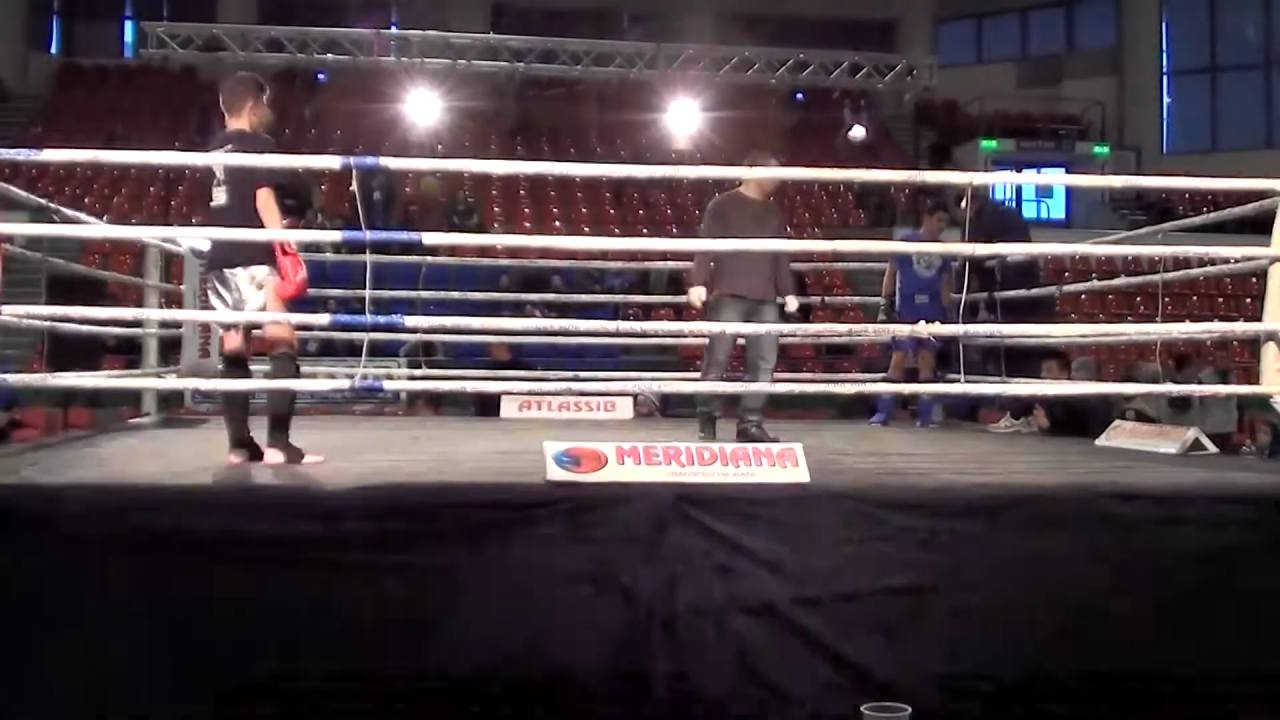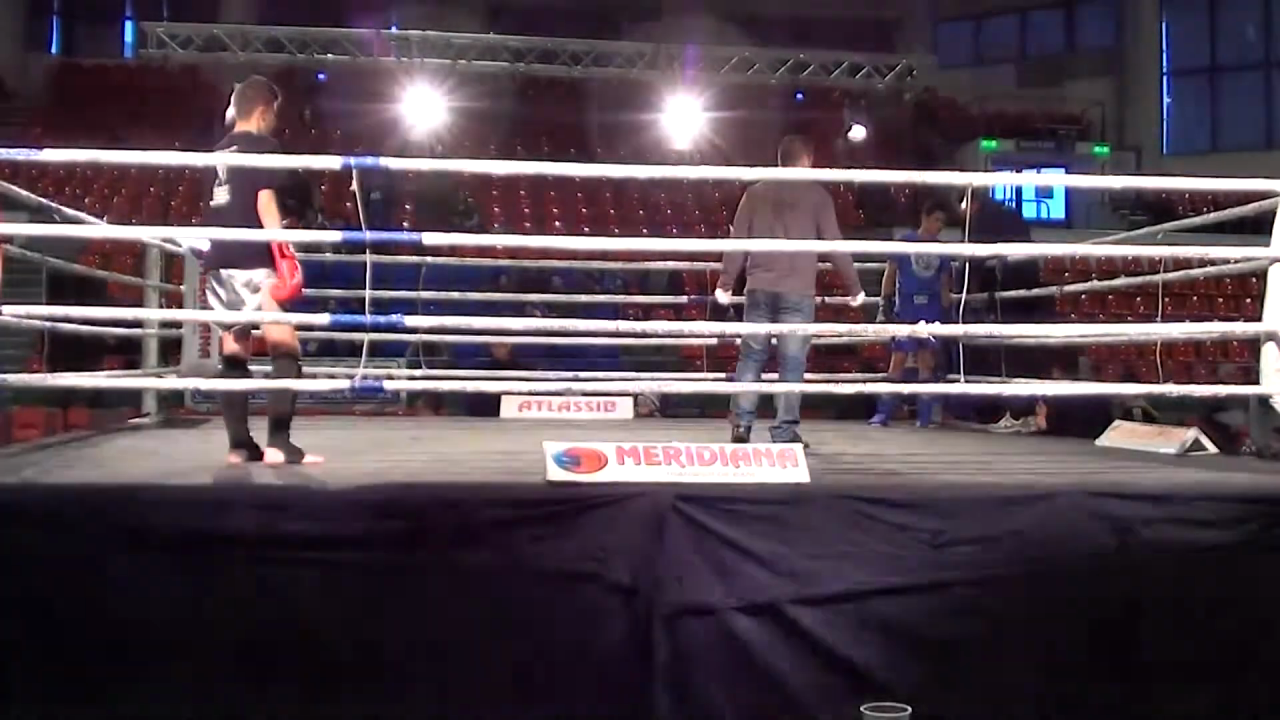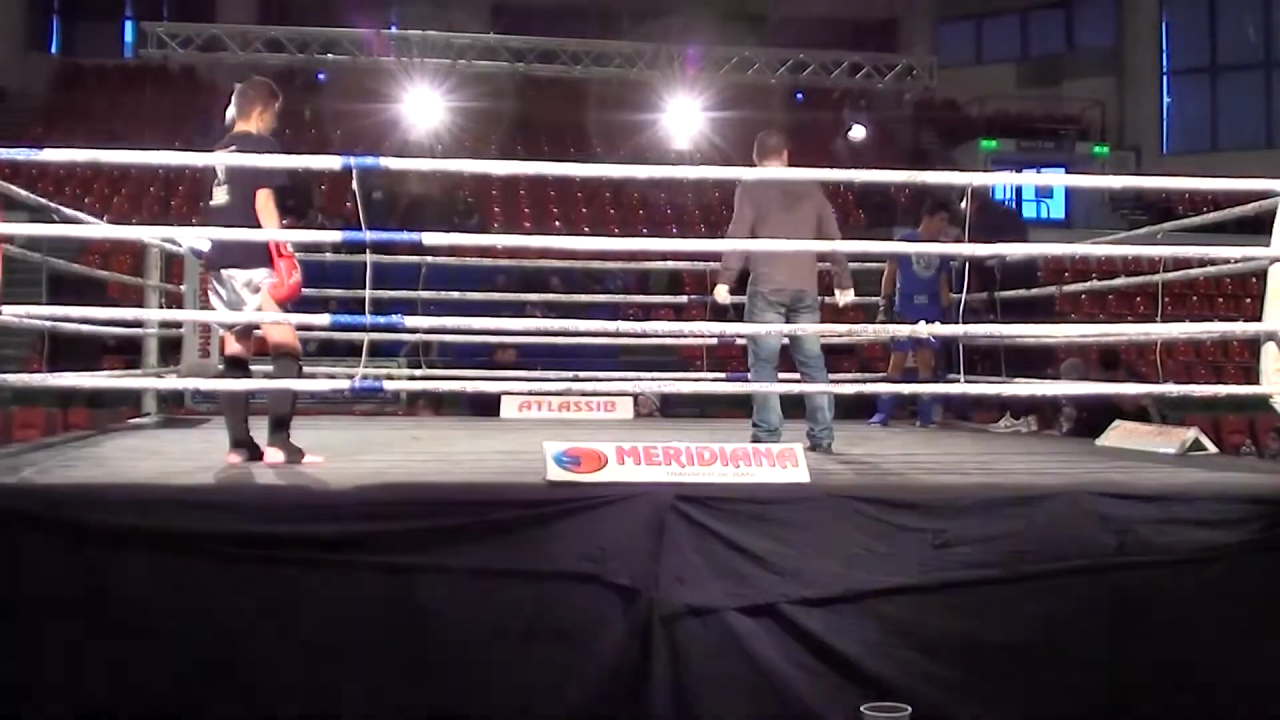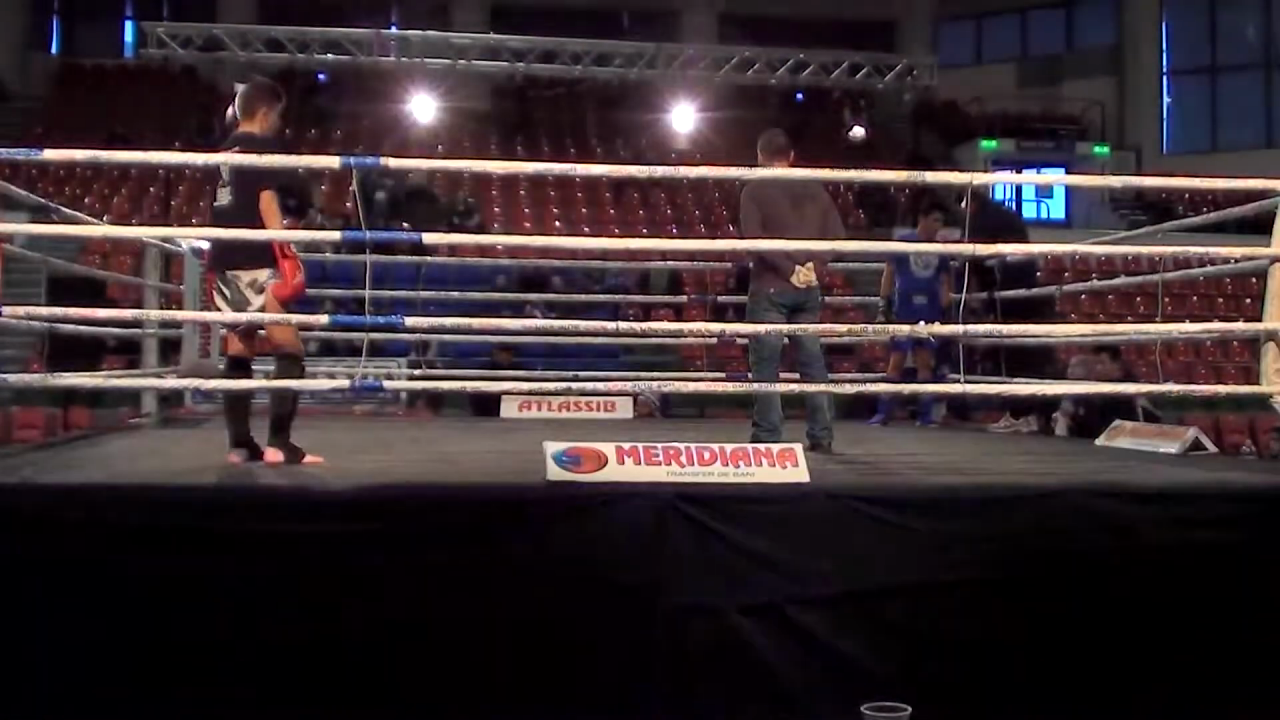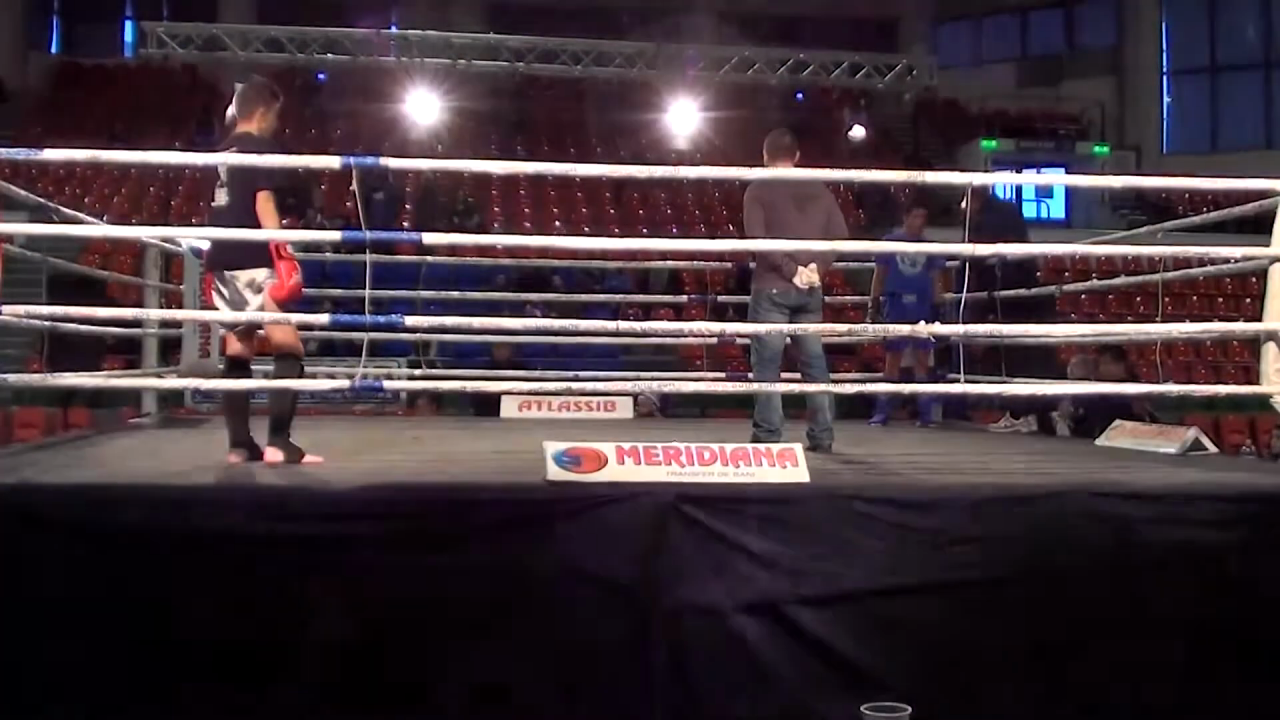
dt=1s
person 1, frame 1
left shoulder: (213, 153)
right shoulder: (259, 144)
left elbow: (212, 209)
right elbow: (264, 199)
left hip: (220, 261)
right hip: (253, 259)
left knee: (234, 351)
right knee: (283, 346)
left ankle: (239, 442)
right ankle: (278, 443)
person 1, frame 2
left shoulder: (217, 154)
right shoulder: (263, 146)
left elbow: (210, 212)
right elbow: (265, 201)
right wrist: (284, 254)
left hip: (219, 263)
right hip: (253, 262)
left knee: (234, 353)
right knee: (285, 347)
left ankle: (239, 444)
right ankle: (278, 443)
person 1, frame 3
left shoulder: (218, 153)
right shoulder: (262, 146)
left elbow: (216, 209)
right elbow: (263, 201)
right wrist: (283, 254)
left hip: (220, 262)
right hip: (252, 261)
left knee: (236, 352)
right knee: (286, 347)
left ankle: (239, 443)
right ankle: (279, 442)
person 1, frame 4
left shoulder: (222, 154)
right shoulder: (263, 147)
left elbow: (220, 210)
right elbow: (267, 202)
right wrist: (287, 255)
left hip: (224, 262)
right hip: (255, 261)
left knee: (238, 352)
right knee: (289, 349)
left ankle: (239, 444)
right ankle: (278, 443)
person 1, frame 5
left shoulder: (220, 154)
right shoulder: (261, 147)
left elbow: (220, 210)
right elbow: (264, 203)
right wrist: (283, 255)
left hip: (222, 262)
right hip: (252, 261)
left knee: (238, 353)
right knee: (289, 348)
left ankle: (239, 444)
right ankle: (278, 442)
person 2, frame 1
left shoulder: (772, 212)
right shoulder: (723, 205)
left elbow: (780, 256)
left wrist: (787, 291)
right wrist: (698, 282)
left hip: (765, 299)
right hip: (730, 295)
left knee: (764, 363)
right knee: (717, 358)
left ankle: (750, 423)
right ankle: (707, 418)
person 2, frame 2
left shoulder: (755, 192)
right shoulder: (817, 195)
left elbow: (738, 241)
right elbow: (835, 245)
left wrist: (725, 283)
right wrist: (854, 287)
left hip: (759, 288)
right hip: (798, 291)
left knee: (751, 356)
right knee: (792, 362)
left ankle: (741, 423)
right ankle: (785, 432)
person 2, frame 3
left shoulder: (750, 189)
right shoulder: (811, 189)
left elbow: (738, 236)
right elbow: (832, 237)
left wrist: (725, 279)
right wrist: (843, 281)
left hip: (767, 288)
right hip: (805, 289)
left knee: (764, 364)
right knee: (812, 363)
left ankle: (766, 435)
right ankle: (822, 435)
person 2, frame 4
left shoulder: (754, 190)
right shoulder: (815, 189)
left elbow: (755, 237)
right elbow: (836, 233)
left wrist: (787, 270)
right wrist: (814, 267)
left hip: (770, 287)
right hip: (808, 289)
left knee: (765, 364)
right knee: (812, 362)
left ankle: (767, 436)
right ankle: (821, 436)
person 2, frame 5
left shoulder: (758, 189)
right shoulder: (819, 190)
left elbow: (758, 238)
right elbow: (840, 234)
left wrist: (790, 270)
right wrist: (817, 267)
left hip: (772, 287)
right hip: (811, 289)
left knee: (767, 364)
right knee: (815, 363)
left ankle: (767, 435)
right ankle: (822, 436)
person 3, frame 1
left shoulder: (979, 223)
right shoulder: (1012, 216)
left elbow: (975, 266)
right elbow: (1027, 253)
left hip: (1006, 291)
right hip: (1029, 288)
left knee: (1008, 353)
right knee: (1026, 353)
left ankle: (1017, 415)
right ankle: (1029, 413)
person 3, frame 2
left shoulder: (980, 219)
right shoulder: (1011, 216)
left elbow: (975, 263)
left wrist: (972, 294)
left hip: (1005, 288)
right hip: (1027, 287)
left knee: (1007, 353)
right knee: (1025, 353)
left ankle: (1015, 414)
right ankle: (1028, 413)
person 3, frame 3
left shoulder: (978, 222)
right shoulder: (1010, 216)
left elbow: (974, 264)
left wrist: (975, 297)
left knee: (1010, 354)
right knee: (1026, 350)
left ankle: (1018, 415)
right ankle: (1027, 413)
person 3, frame 4
left shoulder: (979, 222)
right shoulder: (1009, 216)
left elbow: (974, 260)
left wrist: (979, 292)
left hip: (1005, 290)
right hip: (1027, 285)
left knee: (1010, 351)
right knee: (1031, 348)
left ankle: (1019, 413)
right ankle: (1038, 413)
person 3, frame 5
left shoulder: (981, 221)
right shoulder: (1010, 212)
left elbow: (975, 257)
left wrist: (975, 292)
left hip: (1003, 293)
right hip: (1026, 287)
left knee: (1007, 350)
right knee: (1029, 349)
left ankle: (1019, 414)
right ankle: (1033, 410)
person 4, frame 1
right shoulder: (906, 241)
left elbow: (946, 285)
right elbow: (891, 273)
left wrist: (947, 314)
right wrist: (885, 304)
left hip: (932, 309)
right hip: (907, 307)
left knee: (927, 360)
right knee: (898, 358)
left ankle: (925, 414)
right ankle: (883, 412)
person 4, frame 2
right shoulder: (905, 241)
left elbow: (945, 285)
right elbow: (890, 274)
left wrist: (947, 314)
right wrist: (885, 305)
left hip: (932, 310)
right hip: (906, 308)
left knee: (927, 362)
right knee: (898, 359)
left ankle: (925, 415)
right ankle: (883, 413)
person 4, frame 3
right shoulder: (904, 241)
left elbow: (943, 284)
right elbow: (890, 273)
left wrist: (947, 313)
right wrist: (885, 304)
left hip: (932, 312)
right hip: (905, 310)
left knee: (926, 362)
right knee: (897, 361)
left ankle: (925, 414)
right ankle: (883, 412)
person 4, frame 4
right shoulder: (902, 242)
left elbow: (944, 283)
right elbow: (889, 274)
left wrist: (946, 312)
right wrist: (884, 305)
left hip: (930, 312)
right hip: (904, 310)
left knee: (926, 361)
right knee: (897, 361)
left ankle: (925, 414)
right ankle: (883, 412)
person 4, frame 5
right shoulder: (890, 242)
left elbow: (936, 280)
right elbow: (879, 275)
left wrist: (938, 310)
right wrist: (874, 305)
left hip: (922, 308)
right hip: (896, 307)
left knee: (922, 360)
right knee: (892, 359)
left ankle: (924, 413)
right ankle: (882, 412)
